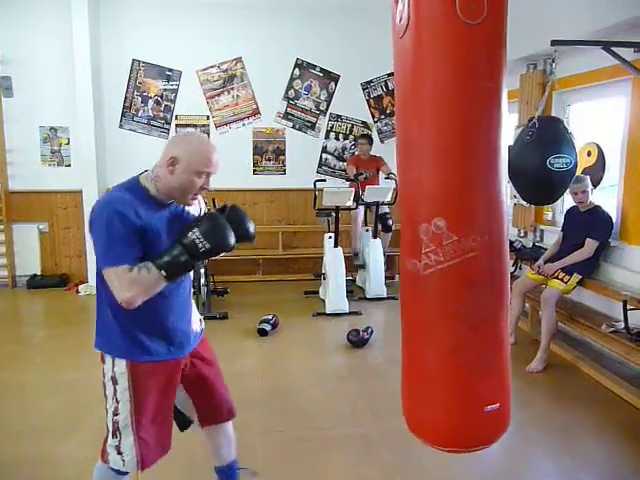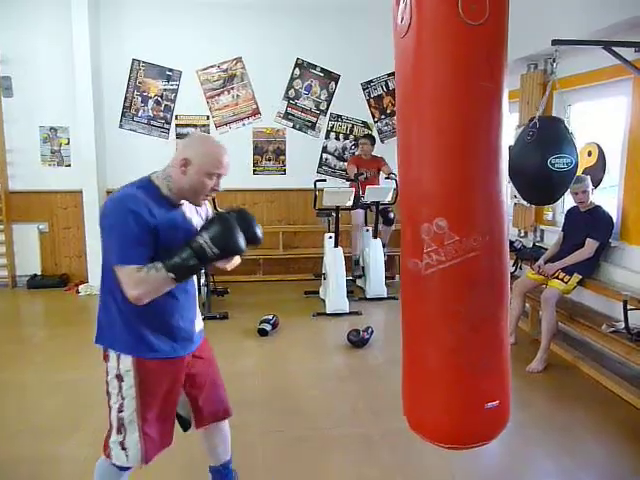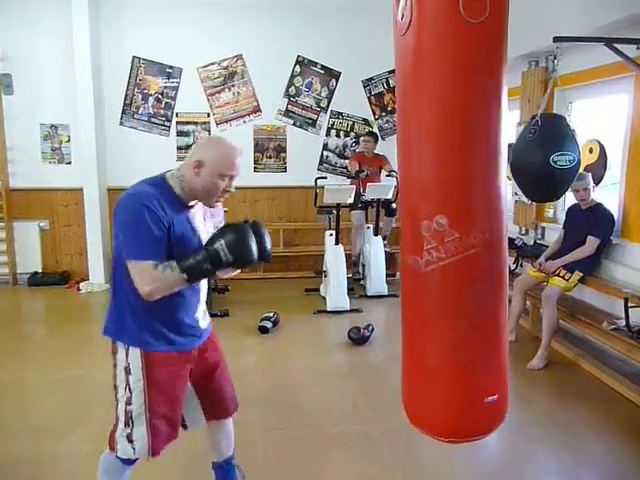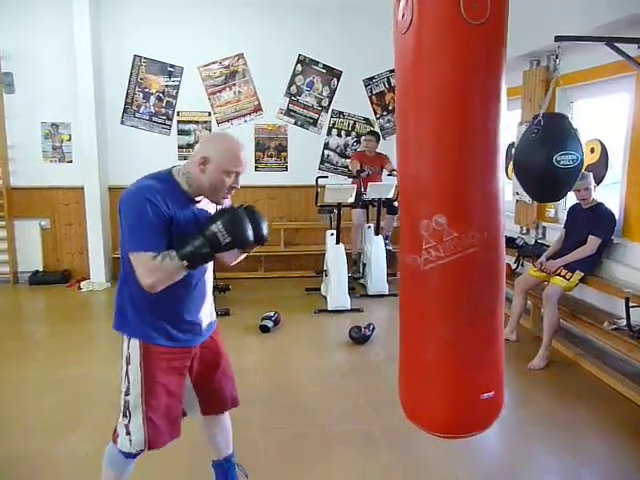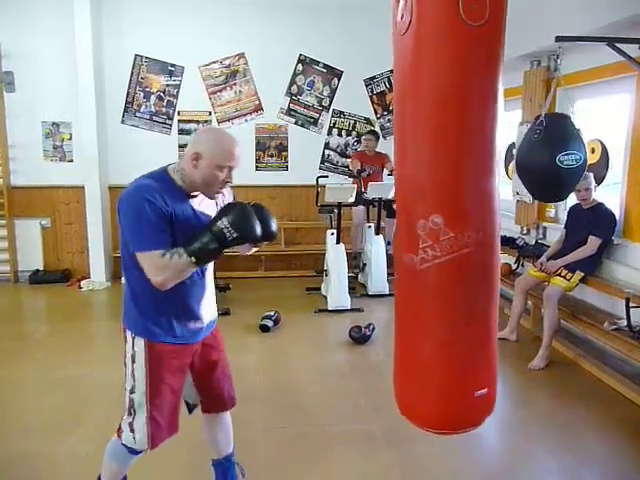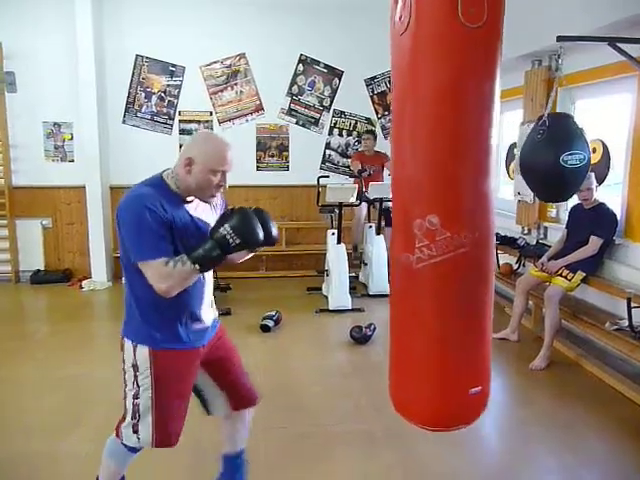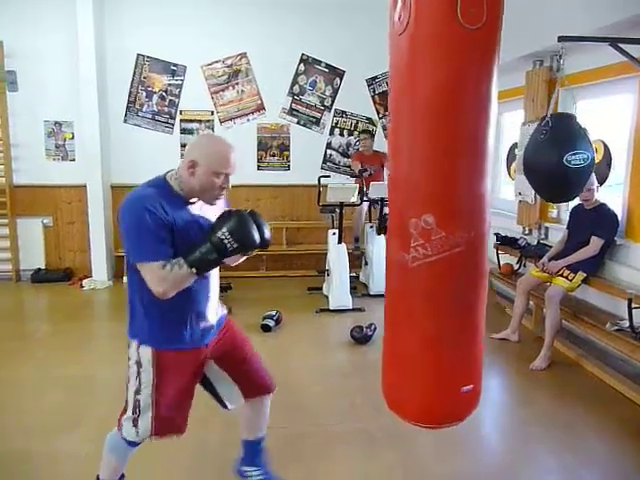
dt=0.1s
person 1, frame 1
left shoulder: (183, 200)
right shoulder: (116, 209)
left elbow: (211, 248)
right elbow: (128, 292)
left wrist: (230, 232)
right wrist: (187, 251)
left hip: (189, 338)
right hip: (135, 354)
left knee: (218, 414)
person 1, frame 2
left shoulder: (190, 201)
right shoulder: (127, 207)
left elbow: (221, 258)
right elbow: (138, 290)
left wrist: (232, 244)
right wrist: (196, 254)
left hip: (190, 338)
right hip: (139, 350)
left knee: (215, 415)
right knee: (128, 450)
person 1, frame 3
left shoulder: (205, 203)
right shoulder: (141, 203)
left elbow: (221, 266)
right elbow: (149, 285)
left wrist: (244, 253)
right wrist: (211, 257)
left hip: (197, 333)
right hip: (147, 343)
left knee: (221, 410)
right knee: (134, 441)
person 1, frame 4
left shoulder: (213, 197)
right shoulder: (145, 198)
left elbow: (228, 257)
right elbow: (150, 277)
left wrist: (245, 236)
right wrist: (206, 243)
left hip: (200, 330)
right hip: (151, 337)
left knee: (219, 406)
right knee: (136, 435)
person 1, frame 5
left shoulder: (214, 192)
right shoulder: (143, 197)
left elbow: (235, 246)
right elbow: (161, 275)
left wrist: (253, 232)
right wrist: (214, 240)
left hip: (202, 327)
right hip: (154, 334)
left knee: (218, 404)
right knee: (138, 431)
person 1, frame 6
left shoulder: (207, 198)
right shoulder: (141, 205)
left elbow: (233, 253)
right elbow: (164, 283)
left wrist: (252, 236)
right wrist: (215, 246)
left hip: (206, 329)
right hip: (157, 341)
left knee: (240, 401)
right knee: (140, 432)
person 1, frame 7
left shoulder: (211, 198)
right shoulder: (144, 206)
left elbow: (230, 258)
right elbow: (161, 287)
left wrist: (247, 238)
right wrist: (213, 248)
left hip: (213, 323)
right hip: (163, 338)
left knee: (257, 388)
right knee: (138, 426)
person 2, frame 1
left shoulder: (601, 217)
right shoulder: (571, 212)
left elbow: (588, 251)
left wrist: (556, 265)
right wrist: (543, 260)
left hip: (577, 266)
right hip: (555, 262)
left knee: (547, 297)
right knee: (518, 286)
left ankle: (542, 355)
right ankle: (510, 334)
person 2, frame 2
left shoulder: (602, 217)
right shoulder: (571, 212)
left elbow: (588, 251)
left wrist: (556, 265)
right wrist: (543, 260)
left hip: (577, 267)
right hip: (556, 262)
left knee: (548, 297)
right knee: (518, 286)
left ankle: (542, 355)
right ankle: (510, 333)
person 2, frame 3
left shoulder: (603, 215)
right shoulder: (572, 210)
left elbow: (589, 249)
left wrist: (558, 263)
right wrist: (544, 257)
left hip: (579, 264)
right hip: (557, 259)
left knee: (549, 294)
right knee: (519, 283)
left ankle: (544, 352)
right ankle: (511, 331)
person 2, frame 4
left shoulder: (604, 215)
right shoulder: (573, 209)
left elbow: (590, 248)
left wrist: (558, 262)
right wrist: (545, 257)
left hip: (580, 264)
right hip: (558, 259)
left knee: (550, 294)
right knee: (520, 283)
left ankle: (544, 352)
right ankle: (511, 331)
person 2, frame 5
left shoulder: (605, 215)
right shoulder: (574, 210)
left elbow: (591, 249)
left wrist: (559, 263)
right wrist: (545, 257)
left hip: (580, 264)
right hip: (559, 259)
left knee: (550, 294)
right knee: (521, 283)
left ankle: (544, 352)
right ankle: (511, 330)
person 2, frame 6
left shoulder: (606, 215)
right shoulder: (575, 210)
left elbow: (592, 249)
left wrist: (560, 263)
right wrist: (546, 257)
left hip: (581, 264)
right hip: (560, 259)
left knee: (551, 294)
right knee: (522, 283)
left ankle: (545, 353)
right ankle: (512, 330)
person 2, frame 7
left shoulder: (607, 215)
right shoulder: (576, 210)
left elbow: (593, 249)
left wrist: (561, 263)
right wrist: (547, 257)
left hip: (582, 264)
right hip: (561, 259)
left knee: (552, 294)
right knee: (522, 283)
left ankle: (546, 353)
right ankle: (512, 331)
person 3, frame 1
left shoulder: (377, 160)
right shoulder: (353, 159)
left elbow: (387, 170)
right elbow: (350, 171)
left wrist: (391, 175)
right wrist: (355, 176)
left knee: (387, 223)
right knee: (357, 218)
right ankle: (356, 254)
person 3, frame 2
left shoulder: (379, 160)
right shoulder: (354, 159)
left elbow: (387, 171)
right elbow: (351, 170)
left wrist: (391, 175)
right wrist: (356, 174)
left knee: (389, 216)
right knee: (357, 225)
left ankle: (382, 246)
right ankle: (356, 263)
person 3, frame 3
left shoulder: (381, 158)
right shoulder: (356, 156)
left elbow: (388, 168)
right elbow: (353, 167)
left wrist: (392, 172)
right wrist: (357, 172)
right hip: (359, 193)
left knee: (392, 206)
right knee: (357, 226)
left ankle: (383, 238)
right ankle: (355, 265)
person 3, frame 4
left shoulder: (382, 157)
right shoulder: (357, 155)
left elbow: (390, 168)
right elbow: (354, 166)
left wrist: (393, 172)
right wrist: (358, 171)
right hip: (360, 192)
left knee: (393, 204)
right knee: (357, 225)
left ankle: (386, 238)
right ankle: (355, 263)
person 3, frame 5
left shoulder: (382, 157)
right shoulder: (357, 155)
left elbow: (391, 167)
right elbow: (355, 165)
left wrist: (394, 171)
right wrist: (359, 171)
right hip: (361, 192)
left knee: (392, 209)
right knee: (358, 222)
left ankle: (388, 245)
right ankle: (356, 255)
person 3, frame 6
left shoulder: (382, 156)
right shoulder: (357, 155)
left elbow: (390, 166)
right elbow: (355, 166)
right wrist: (359, 171)
right hip: (362, 191)
left knee: (390, 215)
right knee: (360, 216)
left ankle: (388, 250)
right ankle: (356, 249)
person 3, frame 7
left shoulder: (381, 156)
right shoulder: (356, 156)
left elbow: (389, 166)
right elbow: (356, 167)
right wrist: (361, 171)
right hip: (363, 190)
right knee: (361, 208)
right ankle: (356, 240)
